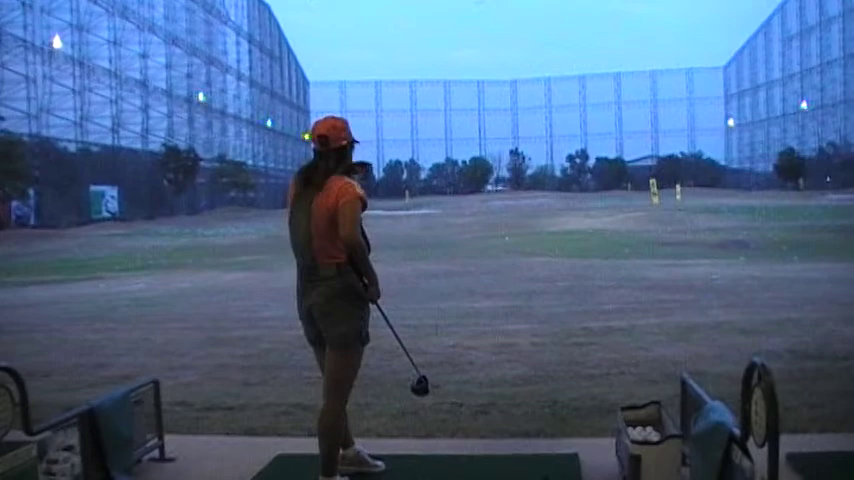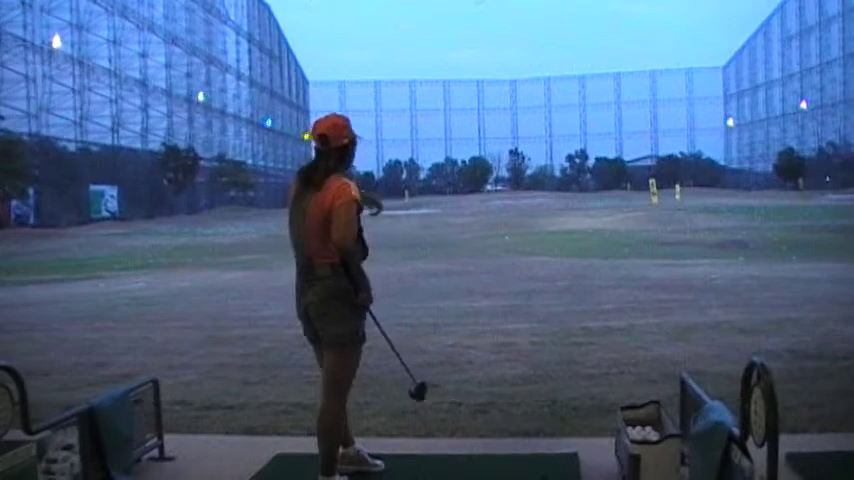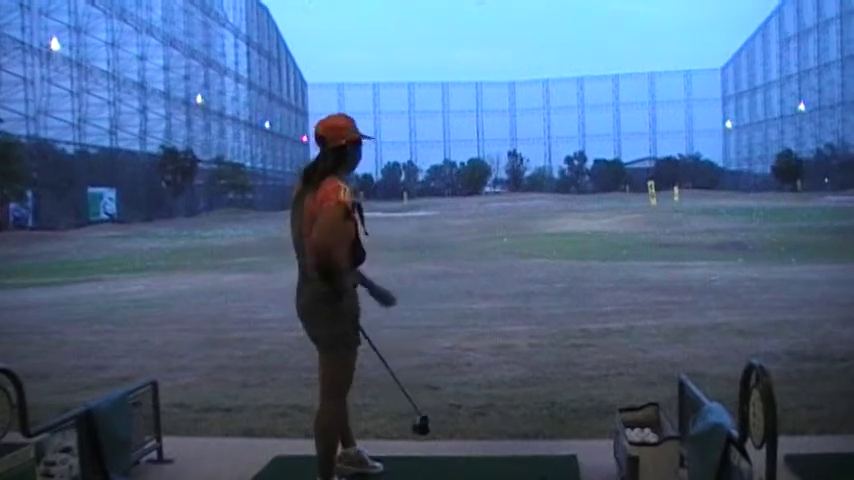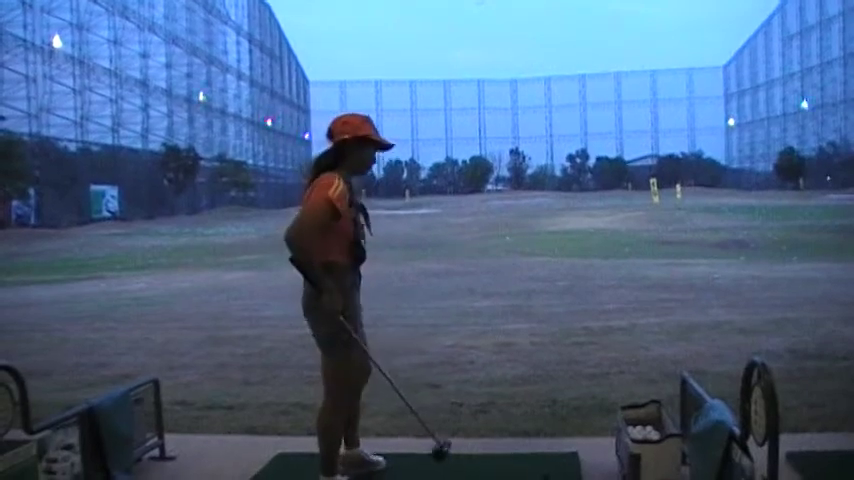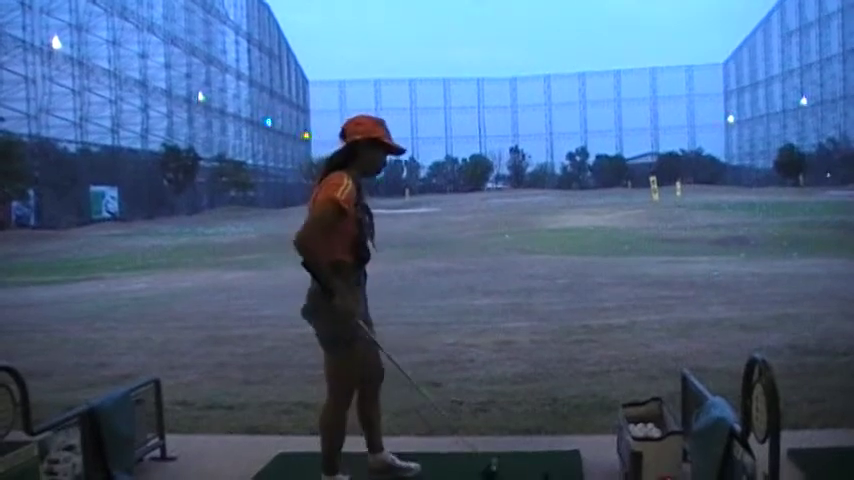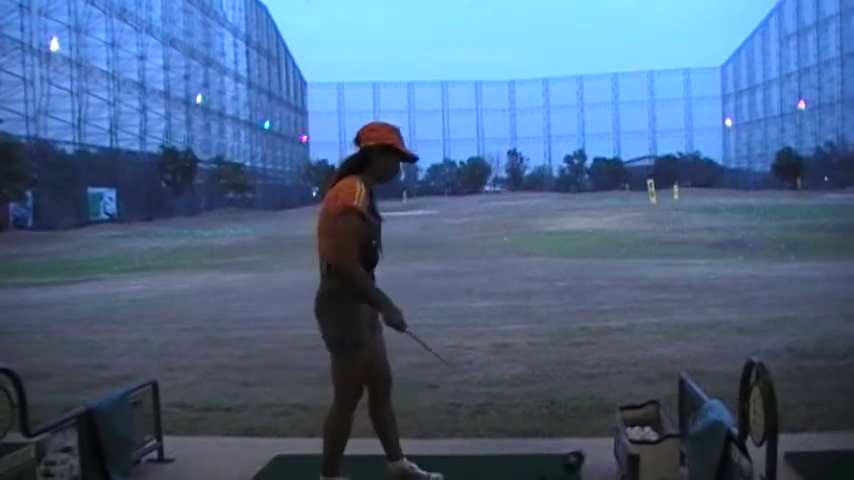
dt=0.2s
person 1, frame 1
left shoulder: (299, 186)
right shoulder: (346, 188)
right elbow: (350, 237)
right wrist: (371, 279)
left hip: (308, 292)
right hip: (340, 292)
left knee: (335, 385)
right knee: (337, 391)
person 1, frame 2
left shoulder: (301, 185)
right shoulder: (343, 189)
right elbow: (343, 242)
left wrist: (359, 204)
right wrist: (363, 285)
left hip: (308, 291)
right hip: (336, 293)
left knee: (334, 384)
right knee: (335, 391)
left ankle: (348, 450)
person 1, frame 3
left shoulder: (308, 186)
right shoulder: (337, 191)
right elbow: (322, 246)
left wrist: (368, 284)
right wrist: (345, 293)
left hip: (311, 292)
right hip: (330, 297)
left knee: (336, 384)
right knee: (333, 393)
person 1, frame 4
left shoulder: (332, 185)
right shoulder: (334, 188)
right elbow: (295, 237)
right wrist: (324, 289)
left hip: (337, 293)
right hip: (332, 295)
left knee: (358, 374)
right knee: (338, 391)
person 1, frame 5
left shoulder: (347, 186)
right shoulder: (341, 187)
right elbow: (304, 241)
right wrist: (335, 292)
left hip: (347, 295)
right hip: (338, 299)
left knee: (371, 376)
right knee: (341, 392)
person 1, frame 6
left shoulder: (358, 191)
right shoulder: (353, 192)
right elbow: (343, 260)
right wrist: (385, 305)
left hip: (357, 301)
right hip: (345, 301)
left knee: (381, 384)
right knee: (348, 396)
